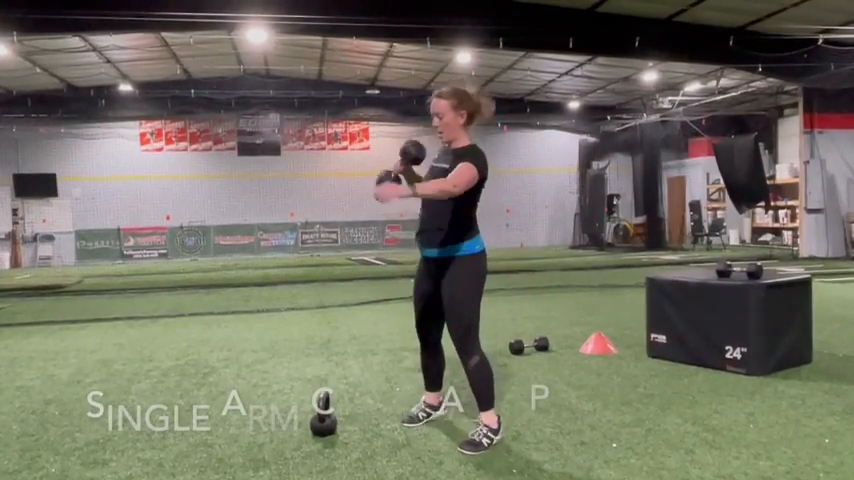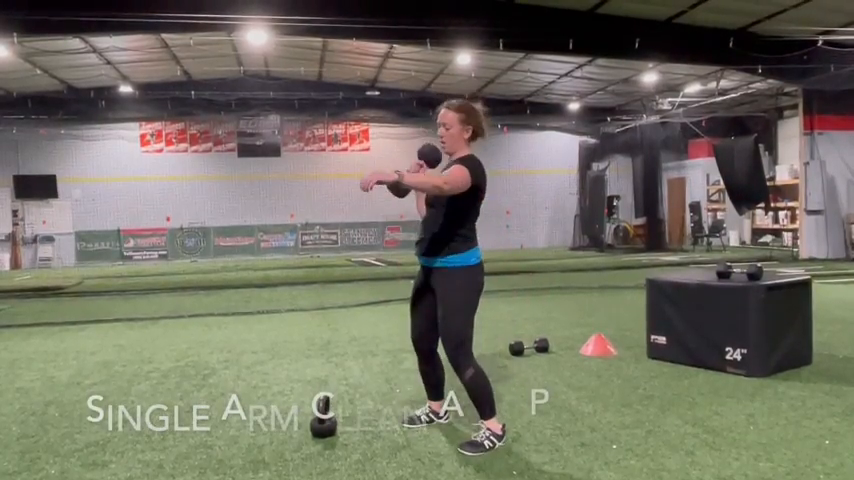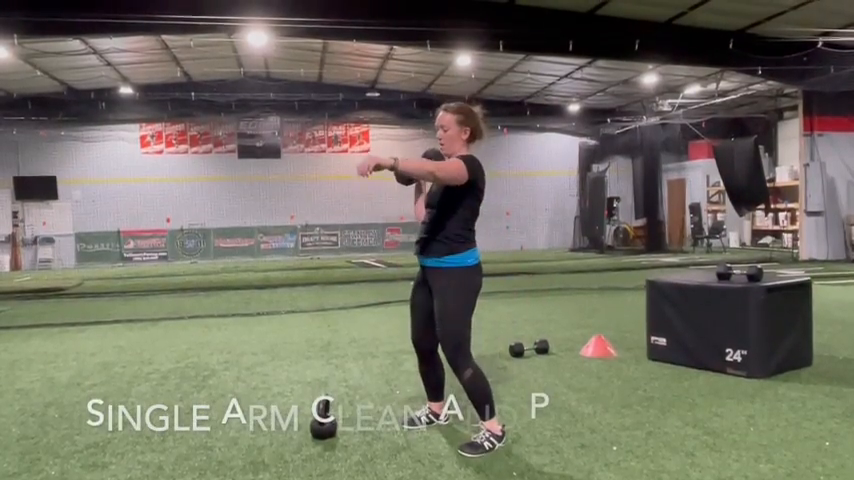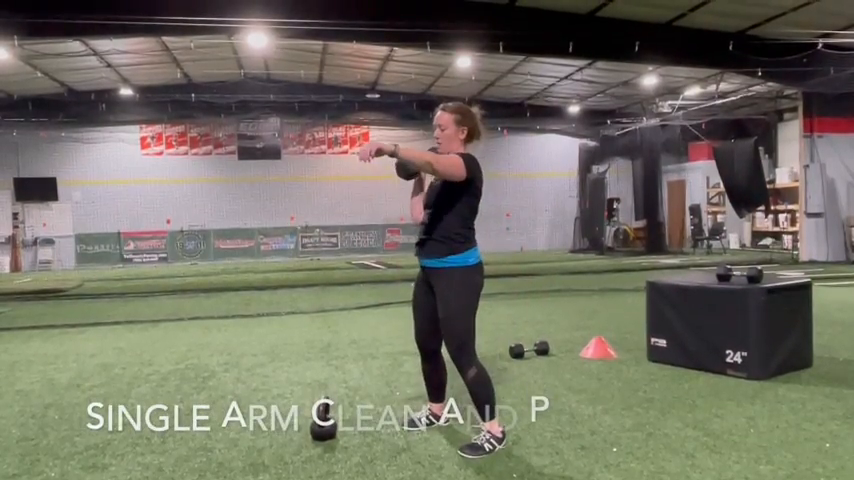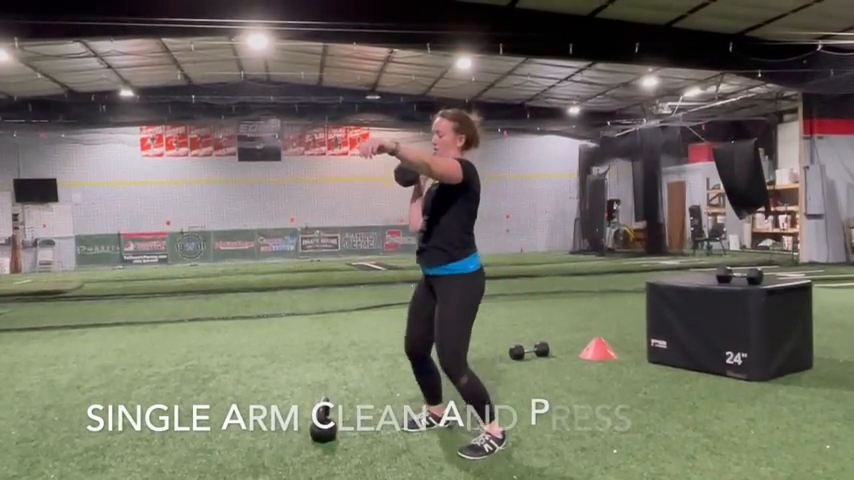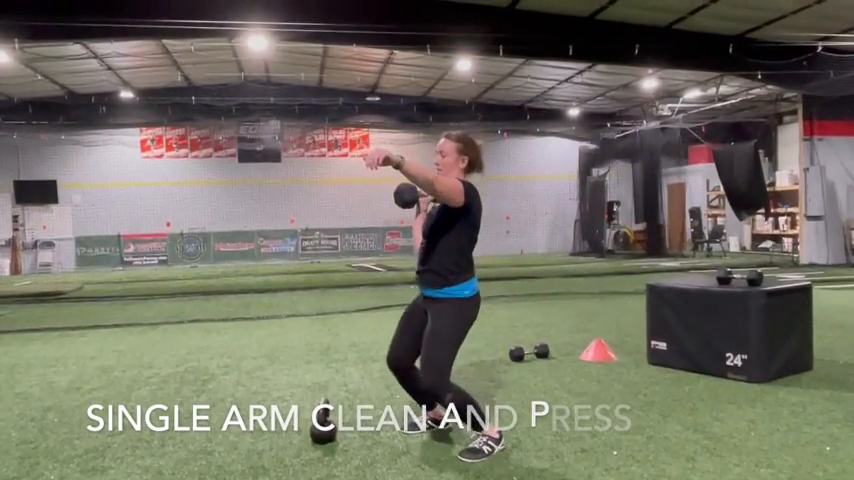
dt=0.2s
person 1, frame 1
left shoulder: (472, 156)
right shoulder: (443, 152)
left elbow: (450, 186)
right elbow: (430, 195)
left wrist: (404, 189)
right wrist: (405, 173)
left hip: (462, 260)
right hip: (431, 259)
left knee: (464, 340)
right knee: (426, 333)
left ankle: (490, 422)
right ankle: (432, 402)
person 1, frame 2
left shoulder: (470, 168)
right shoulder: (447, 168)
left elbow: (440, 184)
right elbow: (428, 212)
left wrist: (391, 177)
right wrist: (417, 177)
left hip: (460, 272)
right hip: (431, 269)
left knee: (457, 352)
right knee: (422, 344)
left ankle: (493, 427)
right ankle: (436, 408)
person 1, frame 3
left shoulder: (469, 167)
right shoulder: (444, 173)
left elbow: (433, 170)
right elbow: (424, 215)
left wrist: (387, 162)
right wrist: (419, 183)
left hip: (458, 272)
right hip: (429, 270)
left knee: (456, 351)
right knee: (423, 344)
left ankle: (493, 428)
right ankle: (436, 410)
person 1, frame 4
left shoulder: (466, 166)
right shoulder: (441, 175)
left elbow: (430, 161)
right elbow: (419, 215)
left wrist: (389, 148)
right wrist: (418, 179)
left hip: (459, 271)
right hip: (430, 270)
left knee: (461, 352)
right knee: (426, 344)
left ankle: (494, 430)
right ankle: (436, 411)
person 1, frame 5
left shoulder: (462, 171)
right shoulder: (440, 182)
left elbow: (427, 162)
right elbow: (418, 223)
left wrist: (390, 147)
right wrist: (417, 187)
left hip: (461, 278)
right hip: (432, 277)
left knee: (451, 358)
right knee: (415, 349)
left ankle: (493, 431)
right ankle: (436, 412)
person 1, frame 6
left shoulder: (464, 194)
right shoulder: (442, 202)
left elbow: (430, 180)
right elbow: (423, 245)
left wrist: (394, 159)
right wrist: (421, 211)
left hip: (455, 301)
right hip: (429, 296)
left knee: (433, 377)
right knee: (398, 360)
left ankle: (491, 434)
right ankle: (435, 415)
